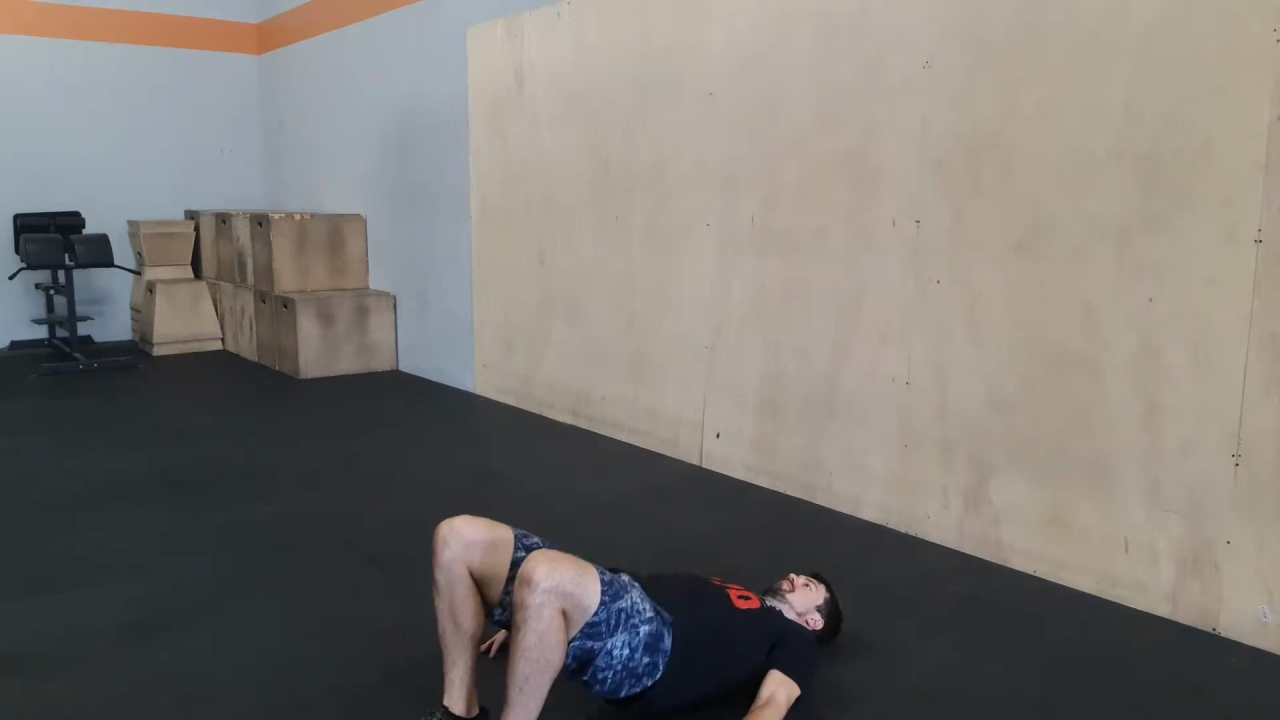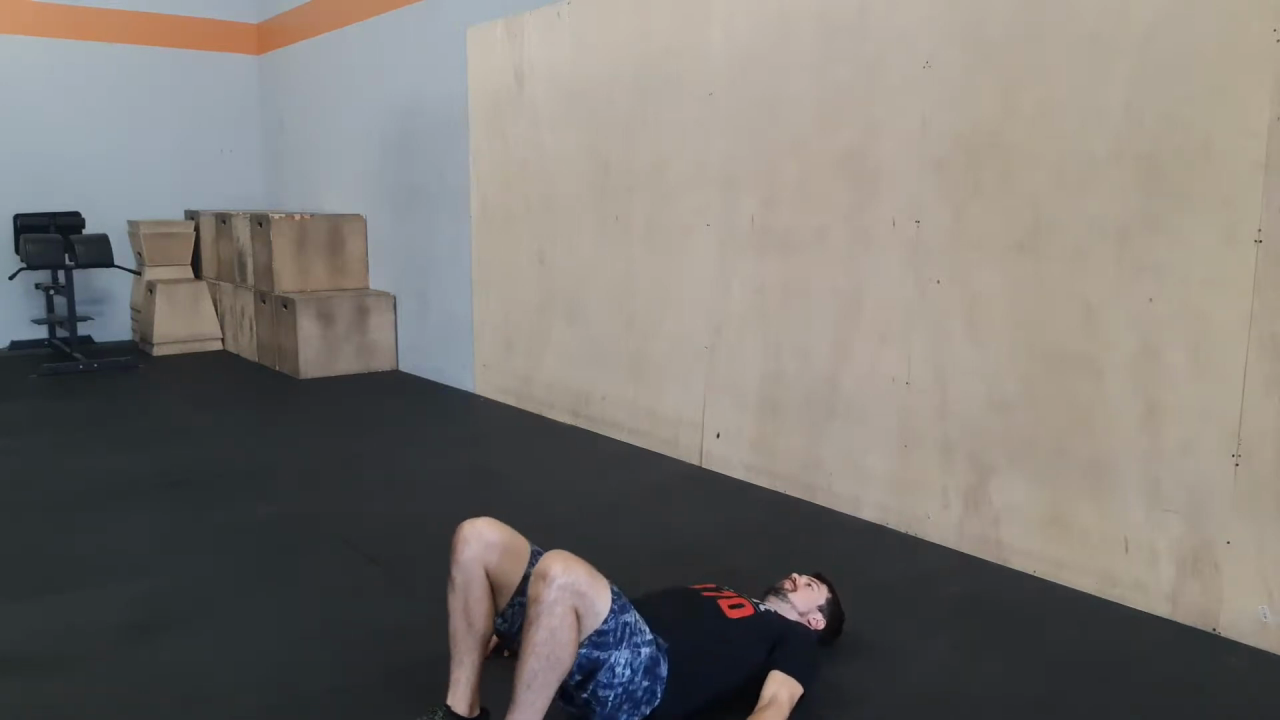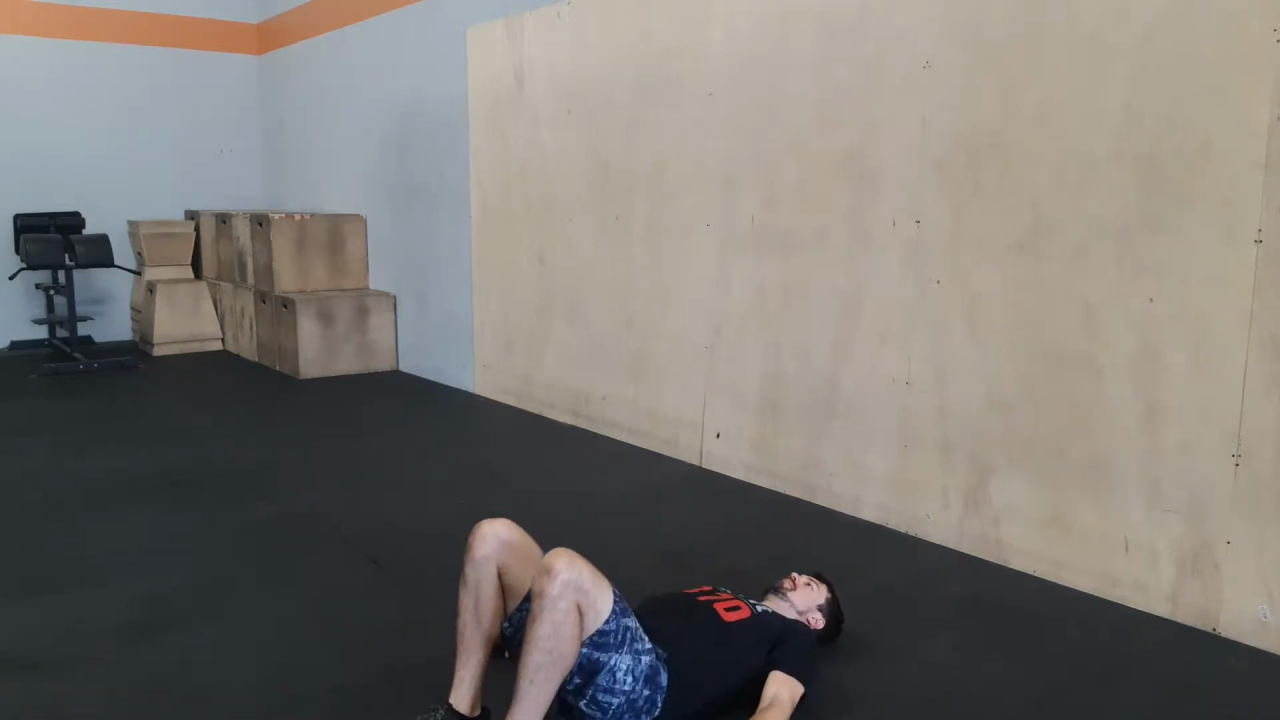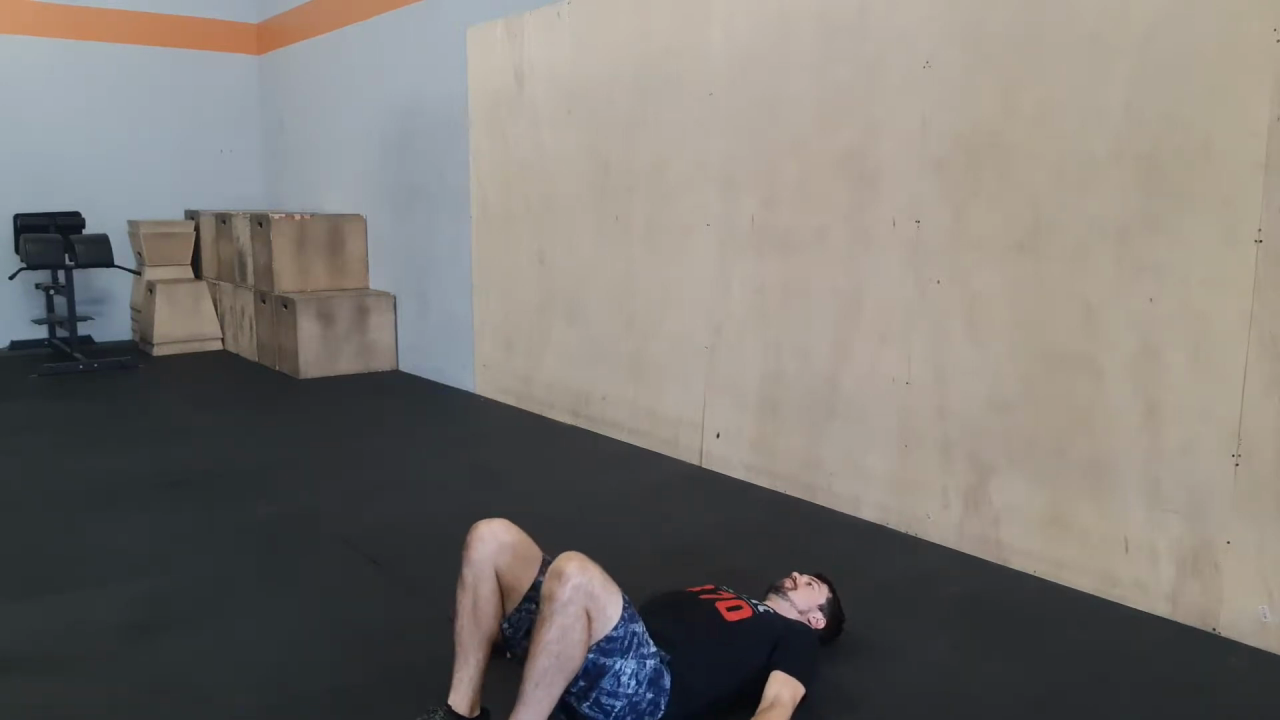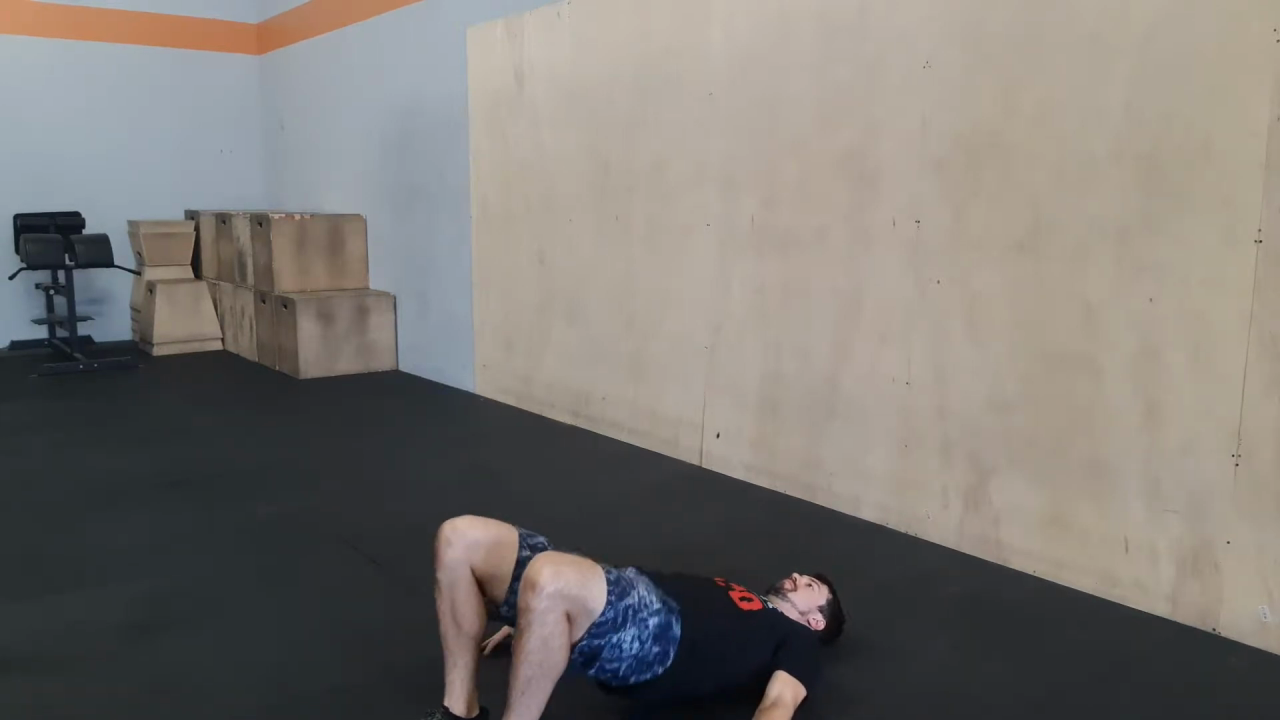
dt=0.4s
person 1, frame 1
left shoulder: (792, 639)
right shoulder: (726, 599)
right wrist: (531, 622)
left hip: (648, 640)
left knee: (544, 576)
right knee: (457, 538)
person 1, frame 2
left shoulder: (792, 638)
right shoulder: (719, 597)
right wrist: (533, 623)
left hip: (642, 669)
right hip: (593, 655)
left knee: (560, 573)
right knee: (479, 538)
person 1, frame 3
left shoulder: (792, 637)
right shoulder: (716, 598)
right wrist: (524, 621)
left hip: (640, 680)
right hip: (583, 663)
left knee: (564, 570)
right knee: (495, 537)
person 1, frame 4
left shoulder: (794, 638)
right shoulder: (718, 596)
right wrist: (518, 622)
left hip: (640, 681)
right hip: (584, 663)
left knee: (575, 573)
right knee: (492, 538)
person 1, frame 5
left shoulder: (796, 639)
right shoulder: (725, 600)
right wrist: (533, 621)
left hip: (655, 628)
left knee: (550, 578)
right knee: (460, 537)
